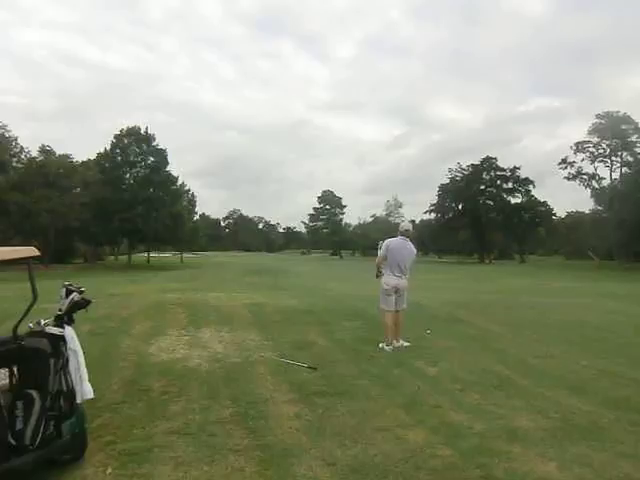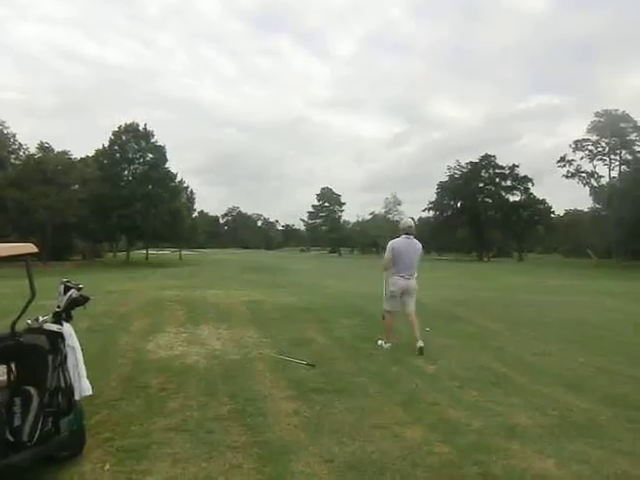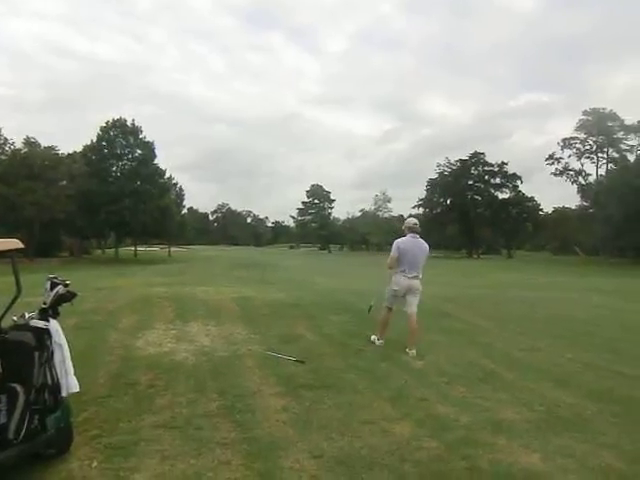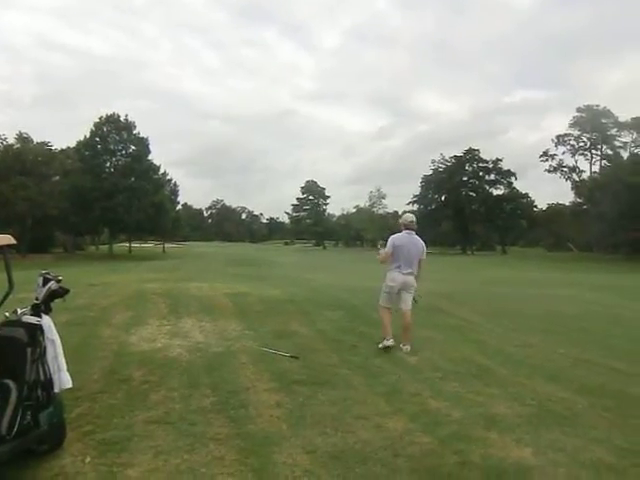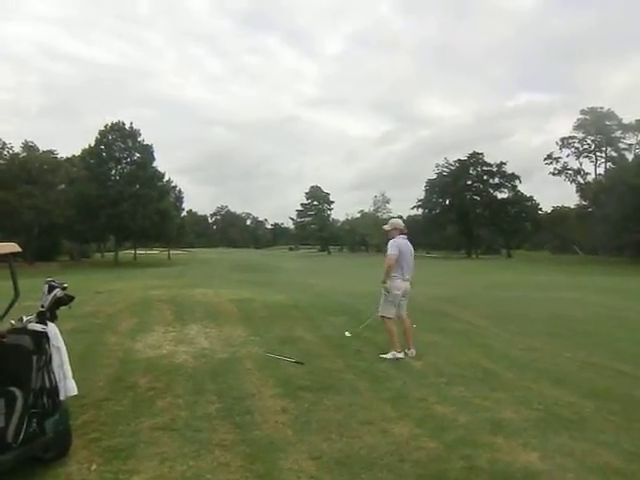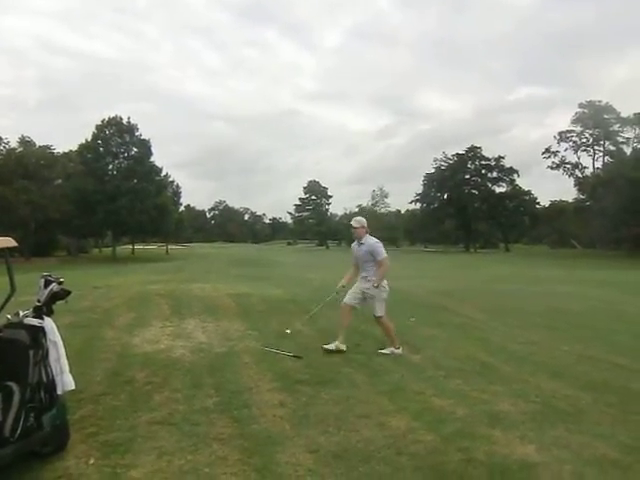
dt=0.5s
person 1, frame 1
left shoulder: (389, 242)
right shoulder: (413, 249)
left elbow: (378, 262)
left wrist: (378, 271)
left hip: (388, 280)
right hip: (402, 281)
left knee: (388, 312)
right knee: (399, 311)
left ankle: (388, 343)
right ankle: (397, 340)
person 1, frame 2
left shoulder: (393, 244)
right shoulder: (418, 246)
left elbow: (386, 266)
left wrist: (387, 267)
left hip: (395, 281)
right hip: (411, 282)
left knee: (389, 312)
right knee: (412, 313)
left ankle: (387, 341)
right ankle: (419, 341)
person 1, frame 3
left shoulder: (399, 242)
right shoulder: (425, 246)
left elbow: (390, 265)
left hip: (399, 280)
right hip: (415, 282)
left knee: (388, 308)
right knee: (412, 314)
left ankle: (379, 338)
right ankle: (412, 348)
person 1, frame 4
left shoulder: (394, 238)
right shoulder: (421, 243)
left elbow: (383, 260)
right elbow: (419, 267)
left wrist: (381, 253)
right wrist: (415, 283)
left hip: (394, 276)
right hip: (409, 279)
left knee: (384, 307)
right knee: (406, 311)
left ankle: (388, 339)
right ankle: (406, 344)
person 1, frame 5
left shoulder: (394, 243)
right shoulder: (409, 245)
left elbow: (389, 263)
left wrist: (384, 281)
left hip: (394, 283)
right hip: (405, 284)
left knee: (387, 317)
right knee: (403, 316)
left ankle: (397, 351)
right ankle: (410, 348)
person 1, frame 6
left shoulder: (374, 244)
right shoulder: (354, 245)
left elbow: (385, 266)
right elbow: (355, 267)
left wrist: (376, 285)
right wrist: (343, 282)
left hip: (376, 284)
right hip: (361, 282)
left knee: (380, 317)
right knee: (345, 307)
left ankle: (396, 347)
right ankle: (340, 342)
